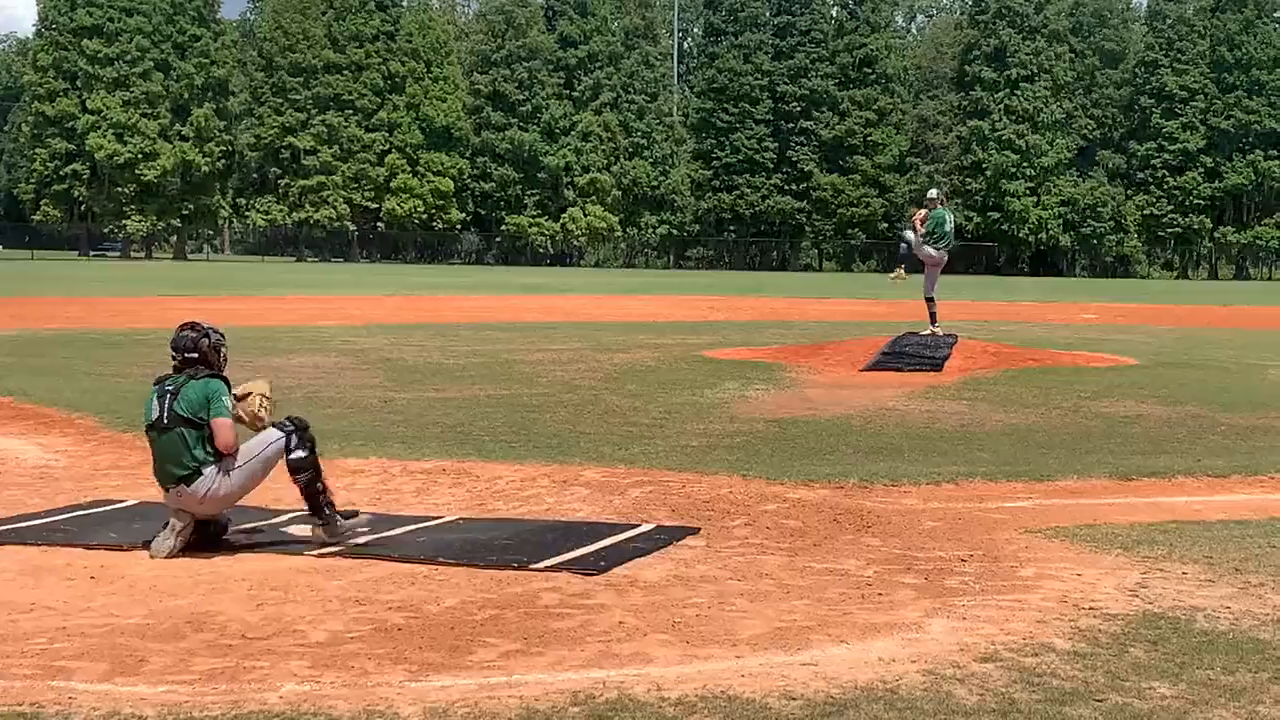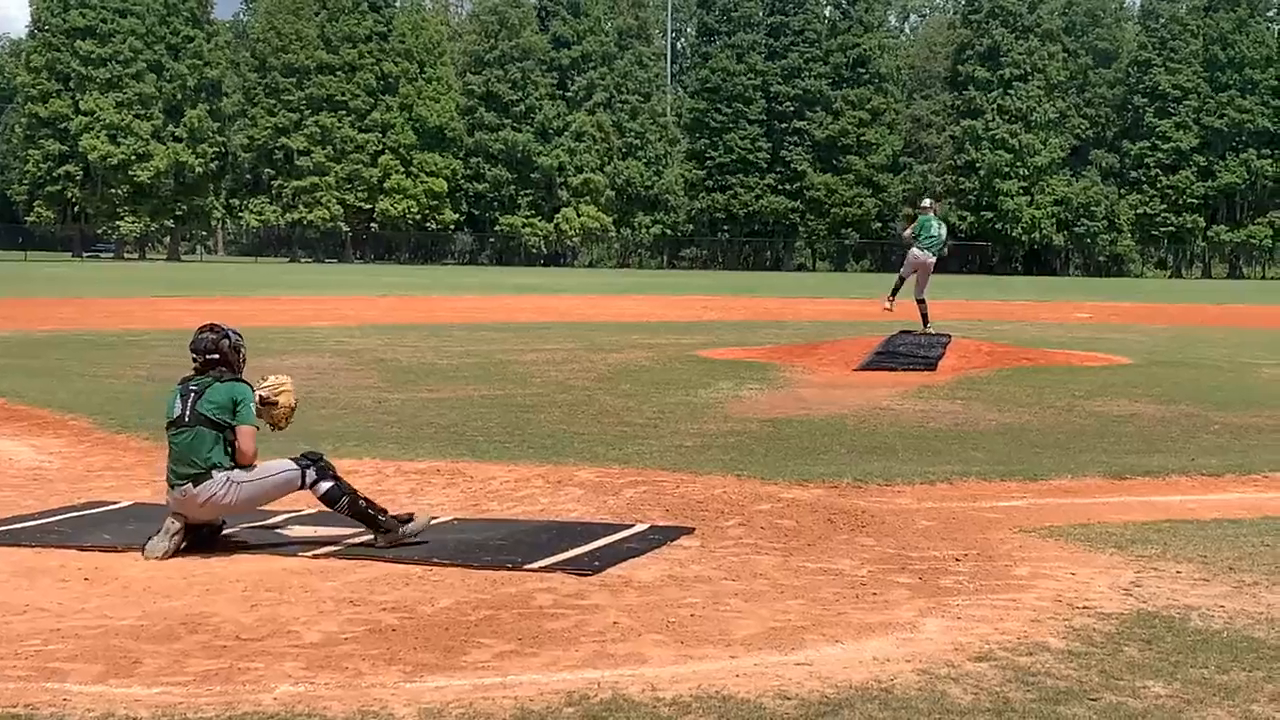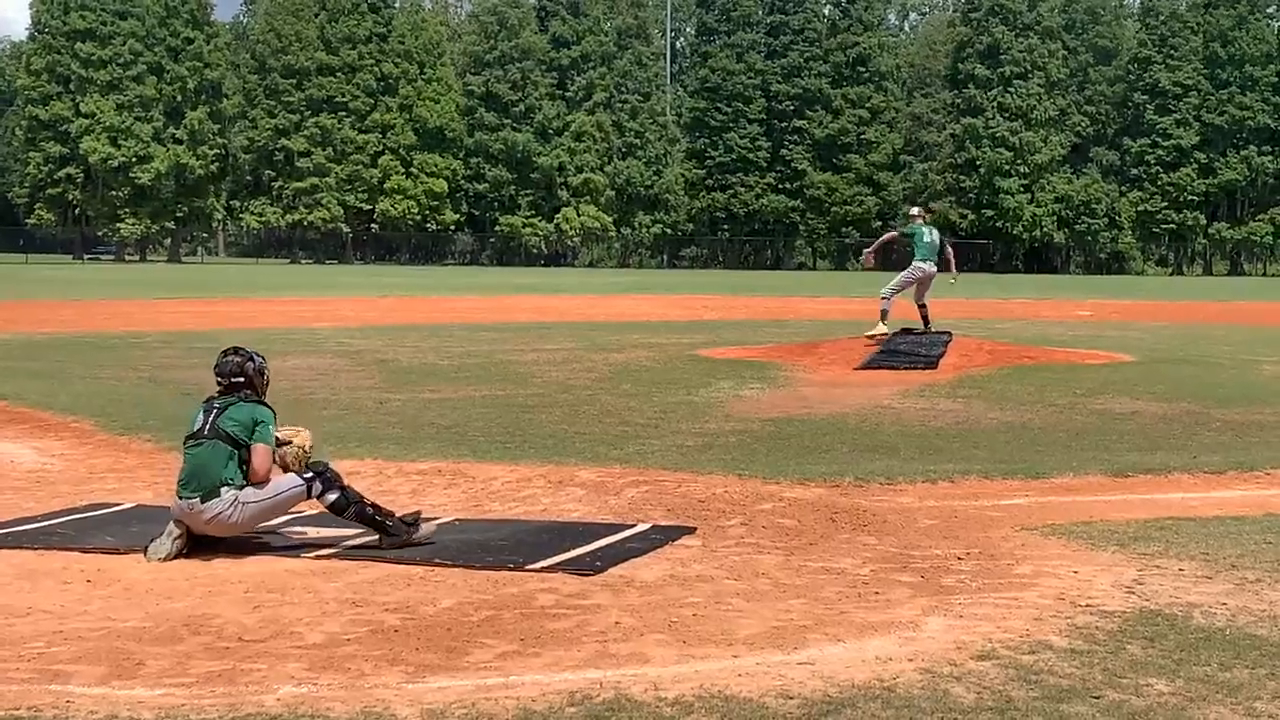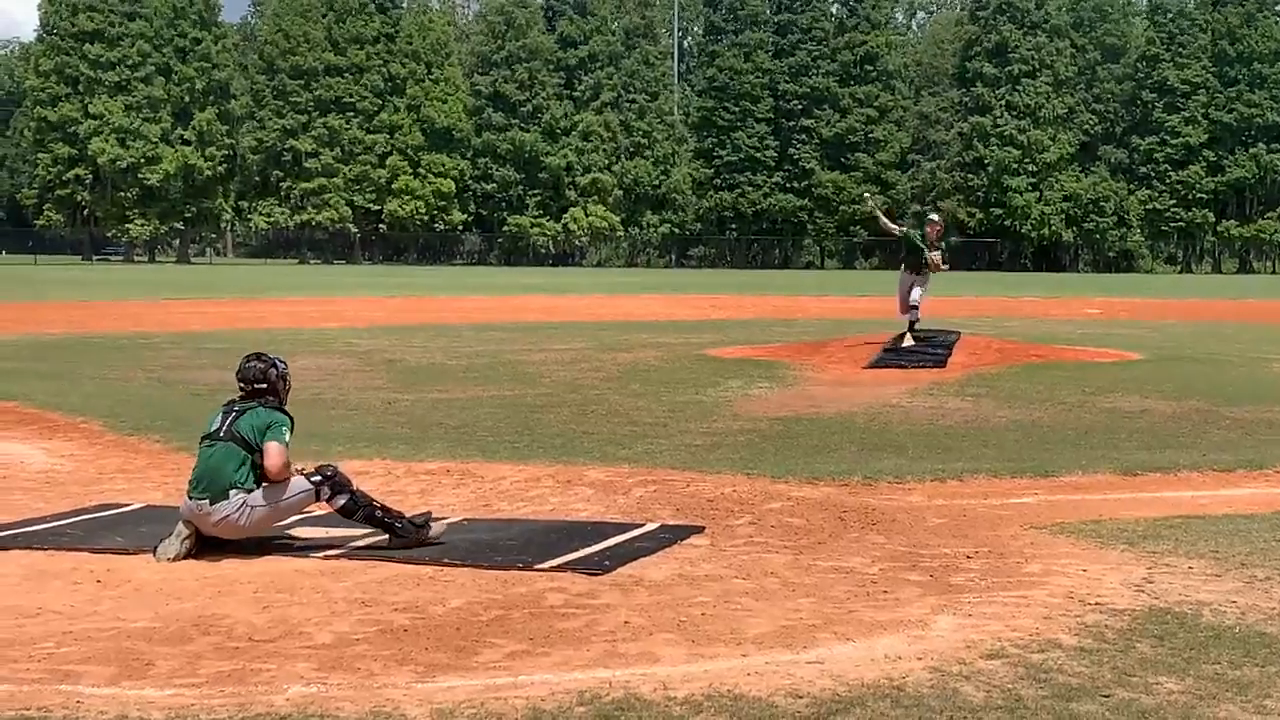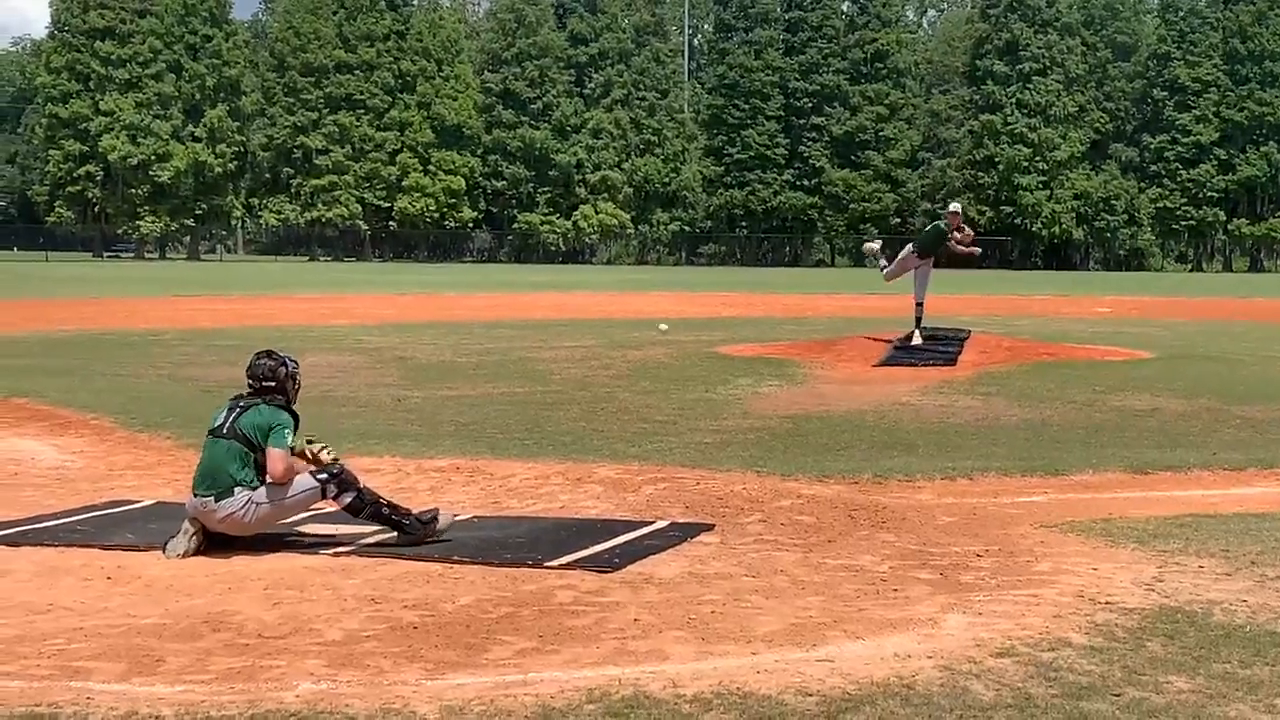
dt=0.3s
person 1, frame 1
left shoulder: (156, 392)
right shoulder: (211, 385)
right elbow: (227, 444)
left hip: (175, 497)
right hip: (210, 487)
left knee: (216, 525)
right knee: (292, 430)
left ankle: (183, 526)
right ankle: (326, 520)
person 1, frame 2
left shoulder: (179, 392)
right shoulder: (236, 389)
right elbow: (248, 454)
left hip: (180, 497)
right hip: (215, 490)
left knee: (208, 529)
right knee: (312, 467)
left ankle: (179, 527)
right ankle: (385, 525)
person 1, frame 3
left shoulder: (205, 409)
right shoulder: (258, 411)
right elbow: (260, 473)
left hip: (185, 509)
right hip: (222, 509)
right knee: (318, 477)
left ankle: (183, 532)
right ankle: (392, 529)
person 1, frame 4
left shoulder: (225, 412)
right shoulder: (276, 417)
right elbow: (274, 467)
left wrist: (287, 471)
right wrist: (290, 474)
left hip: (195, 509)
right hip: (231, 513)
right knee: (327, 480)
left ankle: (191, 530)
right ankle: (402, 528)
person 1, frame 5
left shoulder: (233, 407)
right shoulder: (279, 416)
right elbow: (279, 472)
left wrist: (300, 452)
right wrist: (299, 467)
left hip: (201, 506)
right hip: (236, 510)
right knee: (334, 478)
left ankle: (200, 528)
right ankle: (410, 525)
